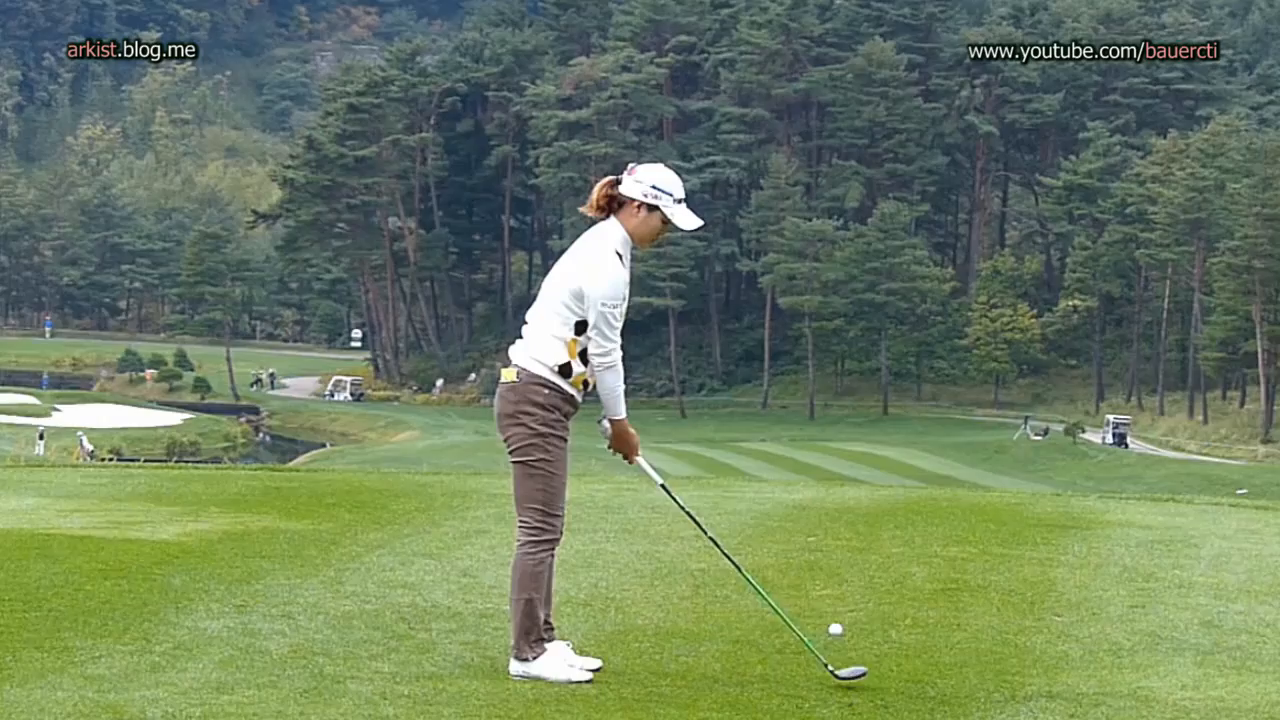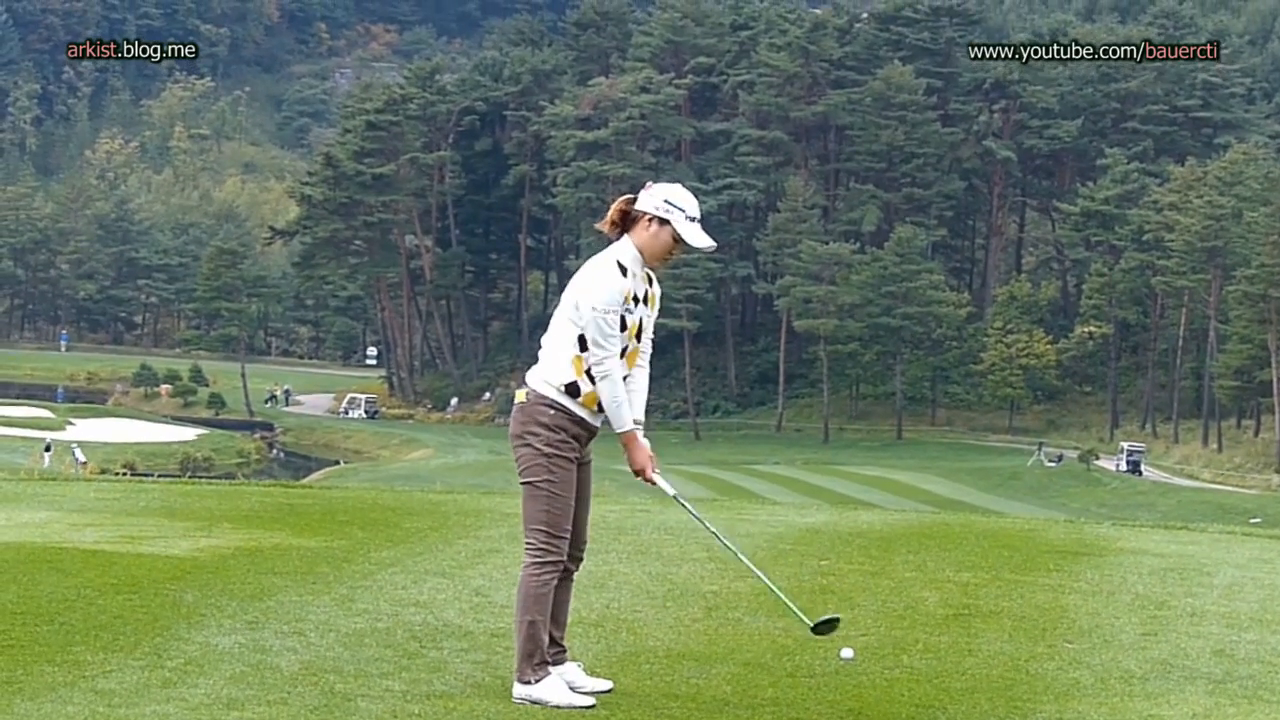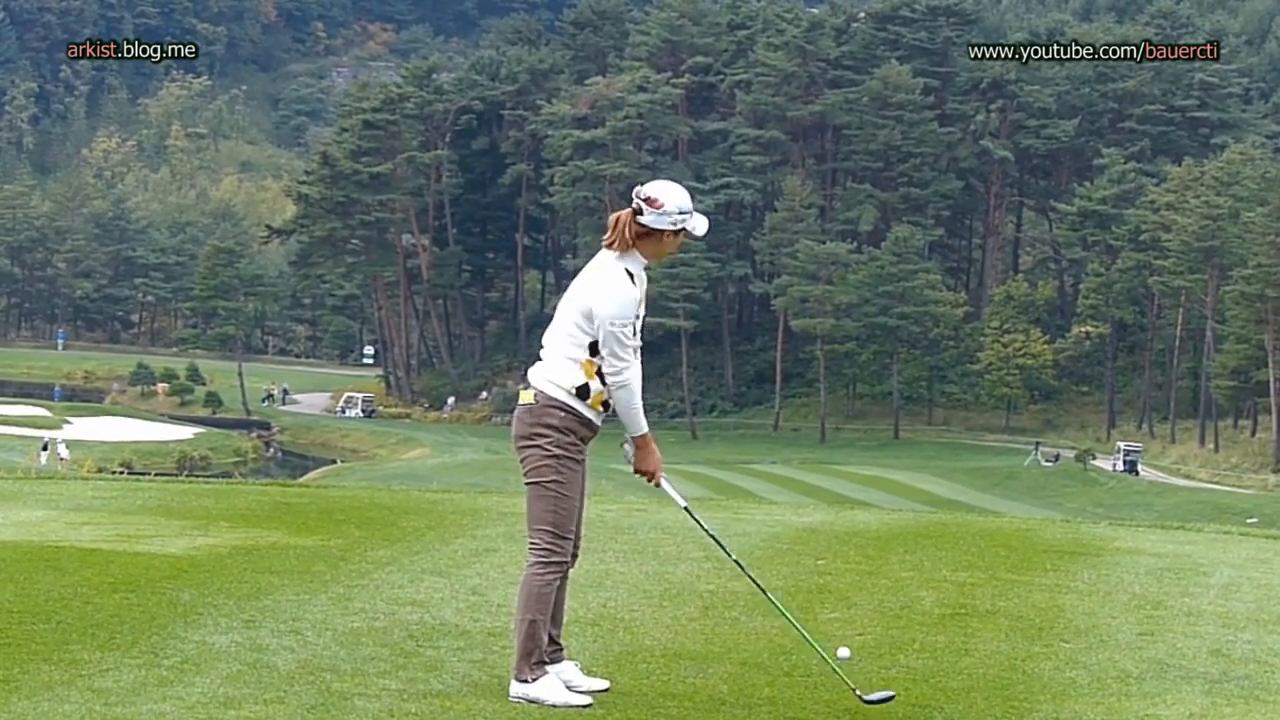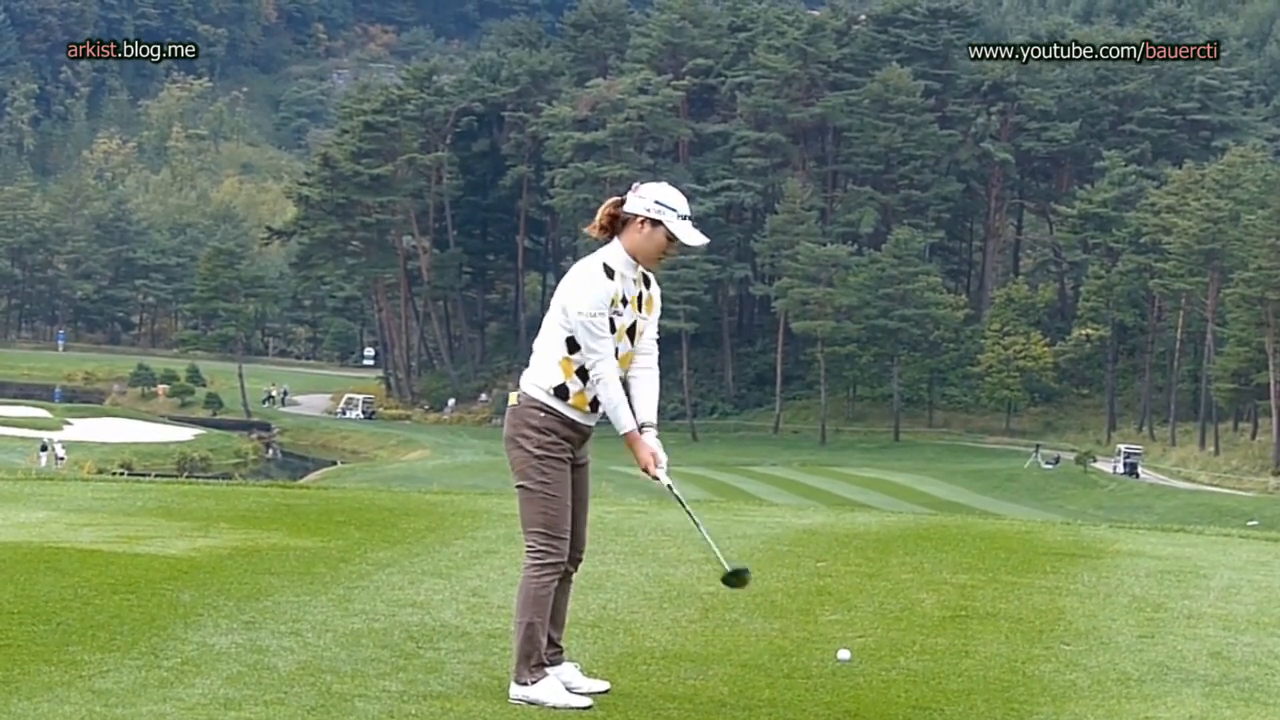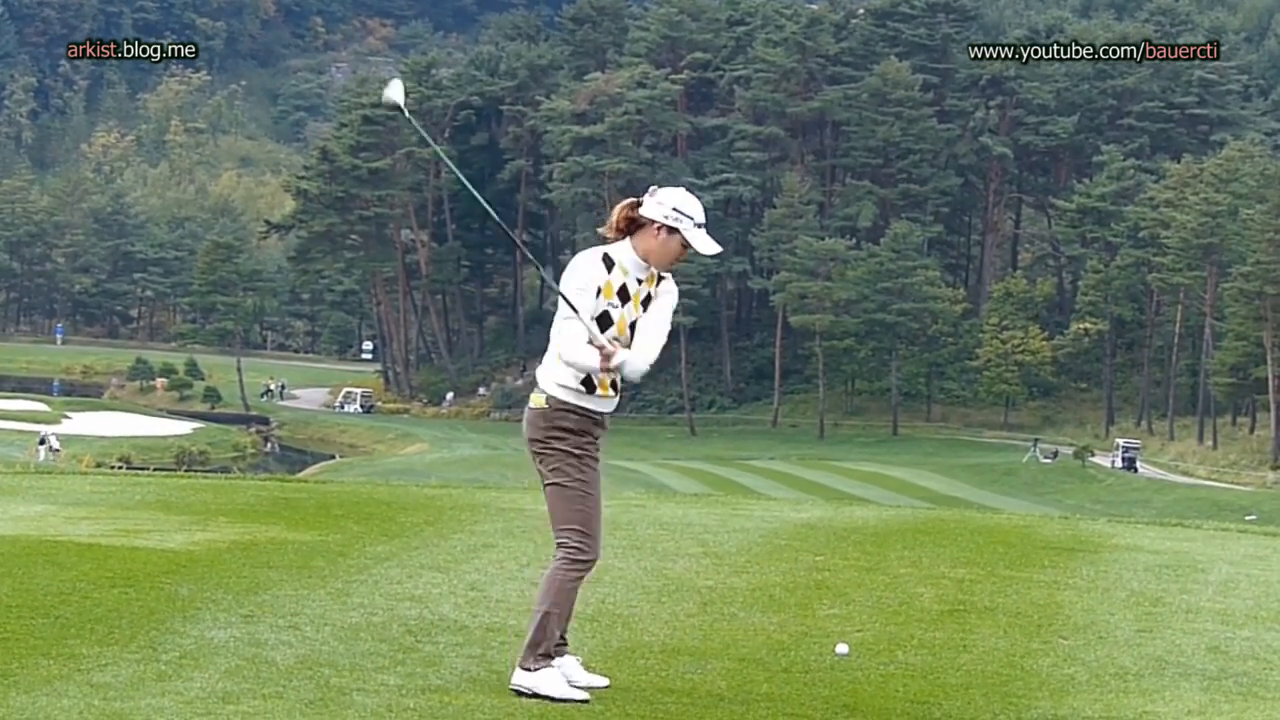
dt=1s
person 1, frame 1
left shoulder: (604, 244)
right shoulder: (607, 267)
left elbow: (598, 348)
right elbow: (605, 354)
left wrist: (615, 416)
right wrist: (620, 424)
left hip: (541, 396)
right hip: (535, 397)
left knee: (543, 530)
right knee: (541, 529)
left ankle: (543, 641)
right ankle: (526, 655)
person 1, frame 2
left shoulder: (648, 287)
right shoulder: (604, 276)
left elbow: (636, 362)
right elbow: (604, 368)
left wrist: (638, 433)
right wrist: (630, 440)
left hip: (577, 426)
right hip: (548, 418)
left knee: (570, 552)
right knee: (547, 550)
left ankle: (554, 661)
right ankle: (530, 676)
person 1, frame 3
left shoulder: (619, 267)
right shoulder: (618, 291)
left elbow: (627, 365)
right elbow: (621, 372)
left wrist: (636, 432)
right wrist: (645, 442)
left hip: (562, 420)
right hip: (553, 421)
left knee: (563, 550)
right knee: (550, 550)
left ankle: (551, 660)
right ankle: (527, 675)
person 1, frame 4
left shoulder: (647, 289)
right shoulder: (590, 278)
left elbow: (643, 359)
right elbow: (600, 367)
left wrist: (649, 427)
right wrist: (633, 437)
left hip: (574, 429)
right hip: (540, 421)
left knee: (568, 554)
right knee: (547, 552)
left ankle: (551, 662)
right ankle: (527, 677)
person 1, frame 5
left shoulder: (664, 288)
right shoulder: (591, 268)
left elbow: (648, 347)
right elbow: (569, 347)
left wrist: (622, 361)
right wrist: (595, 354)
left hip: (576, 417)
right hip: (564, 417)
left knee: (575, 544)
right knee: (578, 548)
left ankle: (551, 654)
right ankle: (534, 667)
